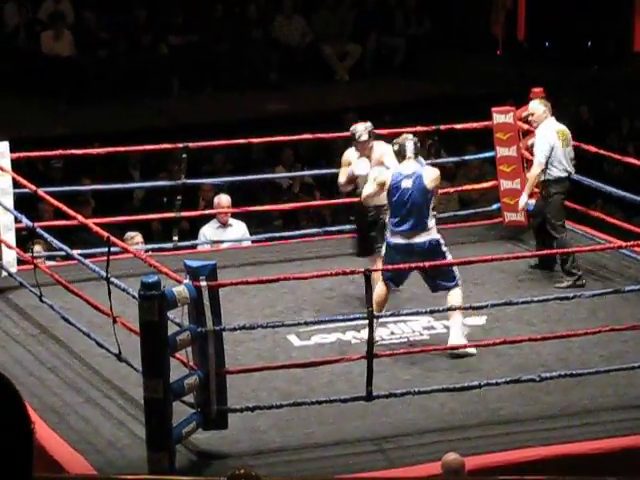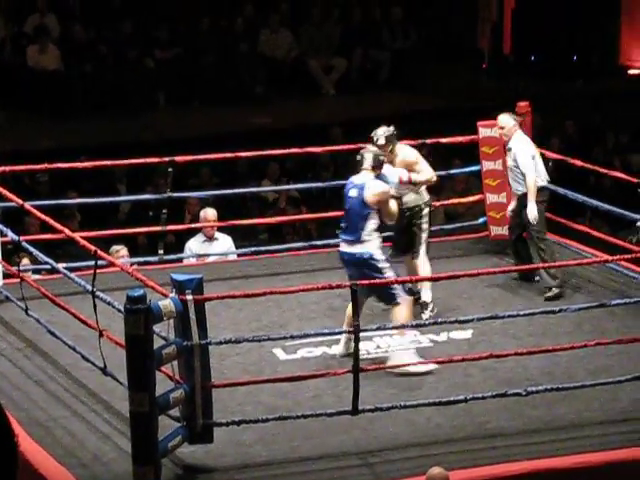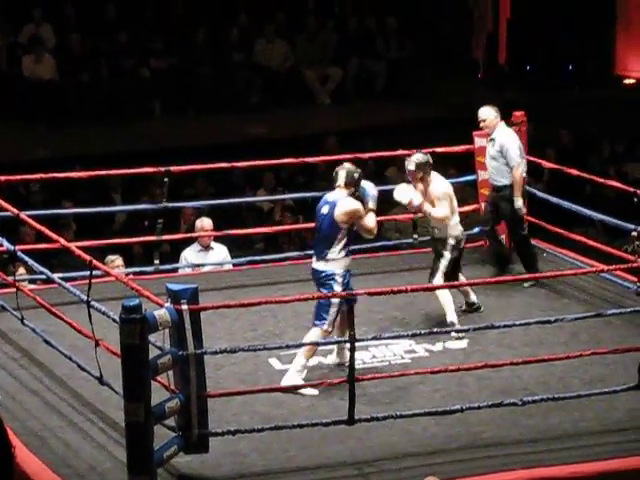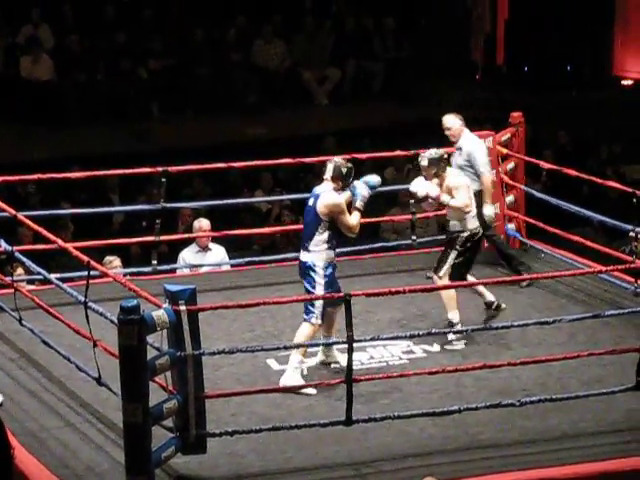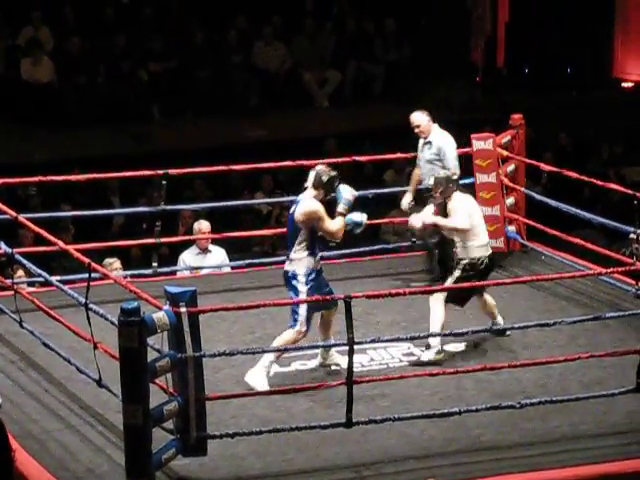
dt=0.3s
person 1, frame 1
left shoulder: (386, 175)
right shoulder: (432, 174)
left elbow: (365, 198)
left wrist: (373, 180)
left hip: (397, 242)
right hip: (427, 242)
left knee: (385, 282)
right knee: (452, 285)
right ankle: (456, 337)
person 1, frame 2
left shoulder: (350, 182)
right shoulder: (379, 188)
right elbow: (391, 217)
right wrist: (391, 194)
left hip: (347, 251)
right hip: (367, 254)
left knee: (359, 296)
right knee: (401, 300)
left ankle: (345, 343)
right ankle: (403, 355)
person 1, frame 3
left shoulder: (326, 199)
right shoulder: (351, 206)
right elbow: (370, 230)
right wrist: (370, 204)
left hip: (322, 266)
right hip: (333, 271)
left knee: (348, 306)
right knee: (323, 325)
left ankle: (340, 352)
right ankle: (293, 375)
person 1, frame 4
left shoulder: (320, 191)
right shoulder: (333, 199)
right elbow: (352, 229)
left wrist: (356, 190)
right wrist: (359, 202)
left hip: (315, 259)
right hip: (317, 263)
left knee: (334, 305)
right knee: (314, 318)
left ankle: (327, 353)
right ankle: (292, 373)
person 1, frame 5
left shoulder: (304, 201)
right shoulder: (312, 207)
left elbow: (321, 230)
right elbow: (335, 234)
left wrist: (348, 221)
right wrist: (344, 206)
left hip: (309, 269)
right hip: (301, 273)
left knee: (331, 307)
right knee: (299, 329)
left ankle: (327, 354)
right ankle: (259, 371)
person 2, frame 1
left shoulder: (384, 149)
right shoulder: (350, 156)
right elbow: (342, 185)
right wrist: (351, 176)
left hip: (384, 206)
right hip: (365, 207)
left knee: (378, 254)
right knee: (365, 252)
right ankle: (381, 276)
person 2, frame 2
left shoulder: (408, 154)
left elbow: (431, 176)
left hip: (419, 207)
right hip: (403, 208)
left knee: (419, 255)
right knee: (404, 252)
left ankle: (427, 303)
right ankle: (414, 289)
person 2, frame 3
left shoulder: (437, 187)
right shoulder: (424, 184)
left elbow: (444, 216)
right elbow: (425, 208)
left wrist: (420, 206)
right wrist: (410, 200)
left hip: (450, 238)
right hip: (443, 236)
left knee: (437, 282)
right knee: (451, 273)
left ankle: (454, 325)
right ankle: (472, 302)
person 2, frame 4
left shoulder: (454, 179)
right shoulder: (439, 179)
left elbow: (465, 206)
right elbow: (430, 206)
left wrist: (440, 197)
right wrist: (425, 194)
left hip: (465, 233)
right hip: (463, 232)
left knee: (441, 277)
right knee: (459, 275)
left ankle: (456, 327)
right ankle: (491, 302)
person 2, frame 5
left shoulder: (455, 204)
right shoulder: (465, 199)
left elbow: (462, 226)
left wrist: (433, 220)
right wrist: (434, 216)
left hip: (472, 261)
right hip: (482, 257)
left knee: (438, 298)
right knee: (477, 291)
left ankle: (434, 347)
right ankle: (499, 324)
person 3, frame 1
left shoulder: (544, 133)
right shoulder: (562, 129)
left elbow: (538, 167)
right elbow: (570, 159)
left wrist: (525, 194)
left hip: (553, 185)
right hip: (562, 181)
left knee: (557, 230)
right knee: (538, 219)
left ankle: (574, 275)
right ankle: (546, 260)
person 3, frame 2
left shoulder: (520, 145)
right shoulder: (516, 144)
left elbow: (531, 176)
left wrist: (531, 204)
right wrist: (514, 201)
left hip: (534, 196)
right hip: (525, 196)
left knee: (539, 239)
right knee: (515, 233)
left ankle: (554, 284)
right ankle: (527, 273)
person 3, frame 3
left shoulder: (507, 137)
right shoulder: (493, 138)
left elbow: (517, 169)
left wrist: (518, 197)
left hip: (508, 191)
right hip: (497, 190)
left knee: (518, 234)
right knee: (488, 228)
left ankle: (533, 273)
right ankle: (502, 265)
person 3, frame 4
left shoulder: (473, 145)
right shoulder: (459, 145)
left elbow: (486, 176)
left wrist: (488, 204)
left hip: (476, 197)
left knee: (490, 236)
left ankle: (522, 270)
person 3, frame 5
left shoulder: (443, 140)
right shoulder: (423, 141)
left elbow: (453, 172)
right elbow: (419, 169)
right wrist: (410, 193)
right hip: (429, 192)
left knee: (430, 234)
right knee: (439, 233)
left ankle: (436, 275)
